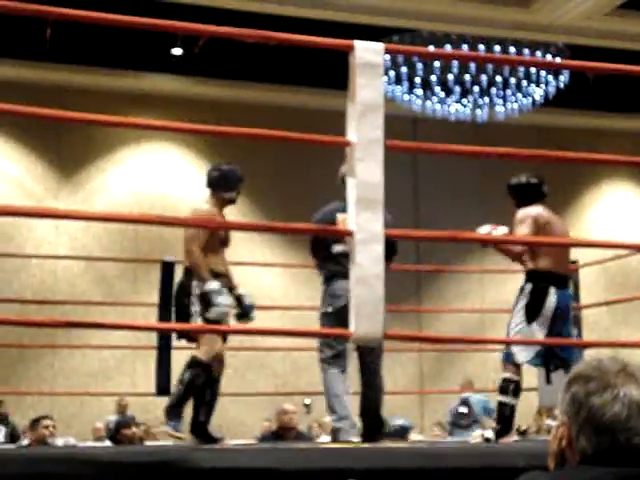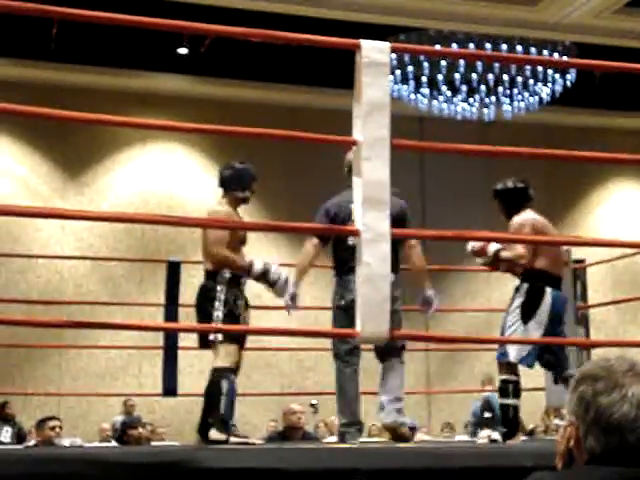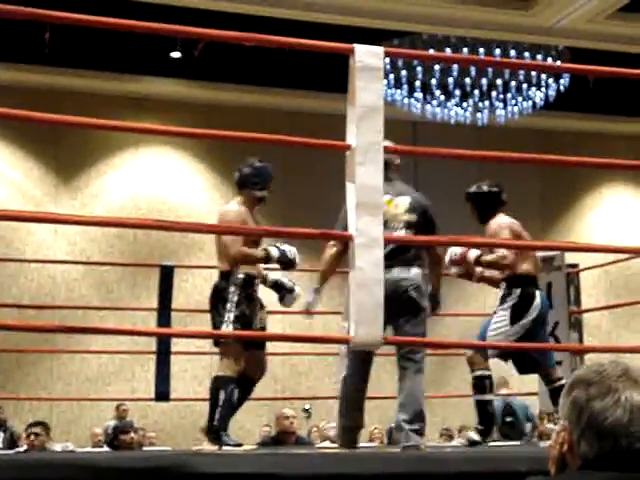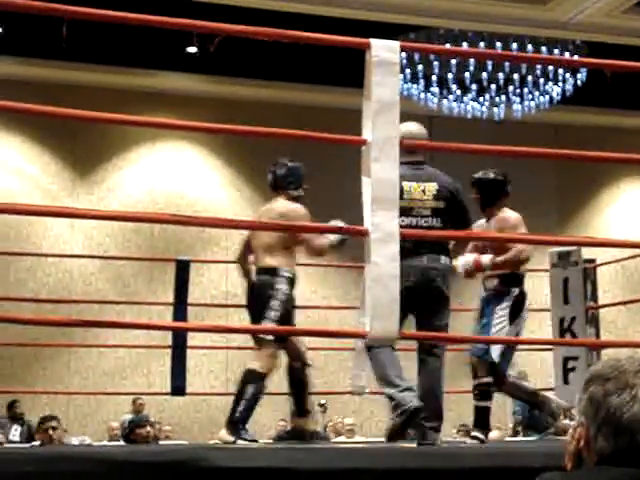
dt=0.3s
person 1, frame 1
left shoulder: (323, 217)
left elbow: (318, 260)
right elbow: (388, 259)
left hip: (336, 292)
left knee: (333, 361)
right knee: (371, 364)
left ankle: (343, 428)
right ankle: (372, 430)
person 1, frame 2
left shoulder: (336, 206)
right shoulder: (395, 206)
left elbow: (312, 245)
right elbow: (412, 248)
left wrist: (295, 284)
right wrist: (426, 287)
left hip: (348, 287)
left knee: (346, 358)
right knee: (391, 353)
left ankle: (350, 432)
right ankle: (392, 413)
person 1, frame 3
right shoulder: (418, 201)
left elbow: (336, 247)
right elbow: (433, 252)
left wrist: (317, 289)
right wrist: (436, 291)
right hip: (411, 281)
left knee: (358, 361)
right knee: (411, 359)
left ankle: (348, 435)
right ankle: (410, 434)
person 1, frame 4
right shoulder: (447, 184)
right elbow: (464, 234)
left hip: (400, 269)
right hip: (436, 269)
left knee: (379, 339)
right knee: (432, 351)
left ankle: (405, 399)
right ankle: (429, 430)
person 2, frame 1
left shoulder: (219, 216)
right shoulder: (204, 213)
right elbow: (192, 251)
left wrist: (238, 294)
right wrist: (212, 287)
left hip: (215, 290)
right hip: (198, 288)
left knee: (216, 360)
right knee: (211, 348)
left ankle: (200, 427)
right ankle: (174, 407)
person 2, frame 2
left shoulder: (232, 214)
right shoulder: (222, 212)
right elbow: (219, 255)
left wrist: (260, 272)
right wrist: (259, 269)
left hip: (232, 292)
right hip: (220, 291)
left knee: (231, 359)
right knee: (227, 355)
left ankle: (207, 427)
right ankle: (221, 426)
person 2, frame 3
left shoulder: (247, 214)
right shoulder: (233, 212)
right elbow: (234, 254)
left wrist: (271, 280)
right wrist: (273, 254)
left hip: (247, 294)
right hip: (233, 292)
left knee: (255, 366)
right knee: (231, 361)
left ankle: (217, 425)
right ankle: (216, 434)
person 2, frame 4
left shoulder: (261, 215)
right shoulder: (293, 210)
left elbow: (243, 256)
right elbow: (317, 247)
right wrist: (337, 236)
left hip: (259, 288)
right hip: (276, 287)
left knee: (298, 355)
right knee: (265, 361)
left ankle: (302, 421)
right ankle: (233, 428)
person 3, frame 1
left shoulder: (527, 214)
right shoulder: (557, 221)
left elbow: (518, 248)
left wrist: (495, 237)
right wrist: (520, 255)
left hip: (539, 290)
right hip: (561, 292)
left knee: (513, 360)
right knee: (572, 364)
left ankle: (503, 427)
person 3, frame 2
left shoulder: (521, 220)
right shoulder: (543, 223)
left elbow: (520, 257)
left wrist: (492, 251)
right wrist: (498, 263)
left hip: (535, 293)
right hip: (554, 294)
left knee: (508, 360)
right knee: (558, 364)
left ankle: (508, 428)
person 3, frame 3
left shoulder: (497, 224)
right shoulder: (509, 226)
left elbow: (505, 260)
left wrist: (471, 256)
right wrist: (472, 272)
left hip: (521, 297)
right hip: (533, 297)
left knee: (477, 355)
right knee: (545, 367)
left ankle: (485, 427)
person 3, frame 4
left shoulder: (510, 221)
right shoulder: (479, 225)
left elbow: (523, 254)
right elbow: (468, 262)
left wrist: (483, 262)
left hip: (507, 298)
right hip: (491, 298)
left knee: (480, 361)
right knee: (491, 366)
left ankle: (480, 429)
right ankle: (542, 402)
